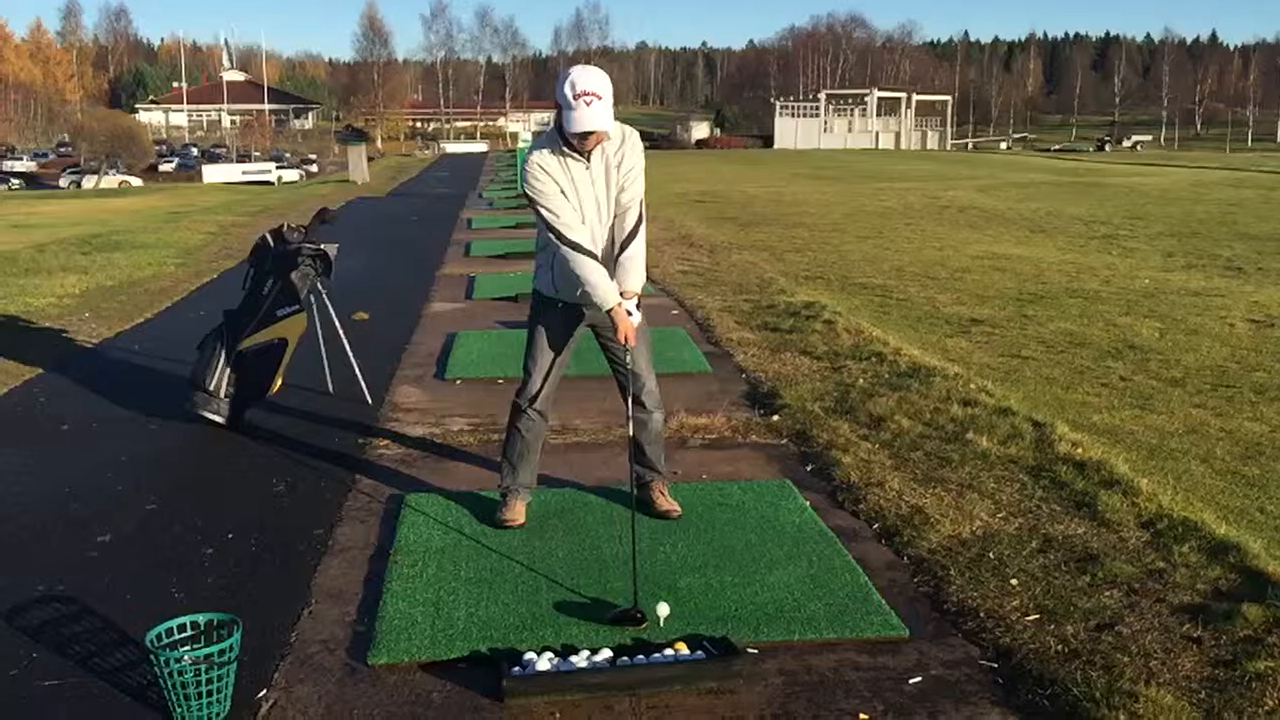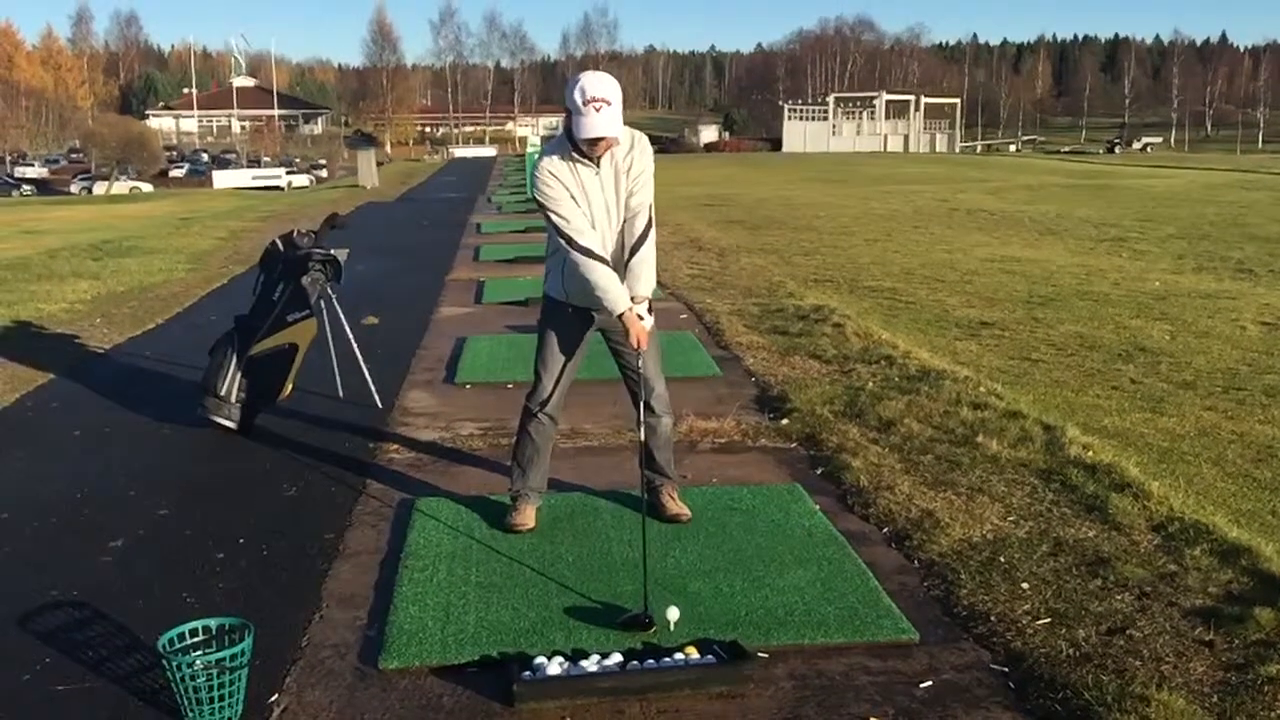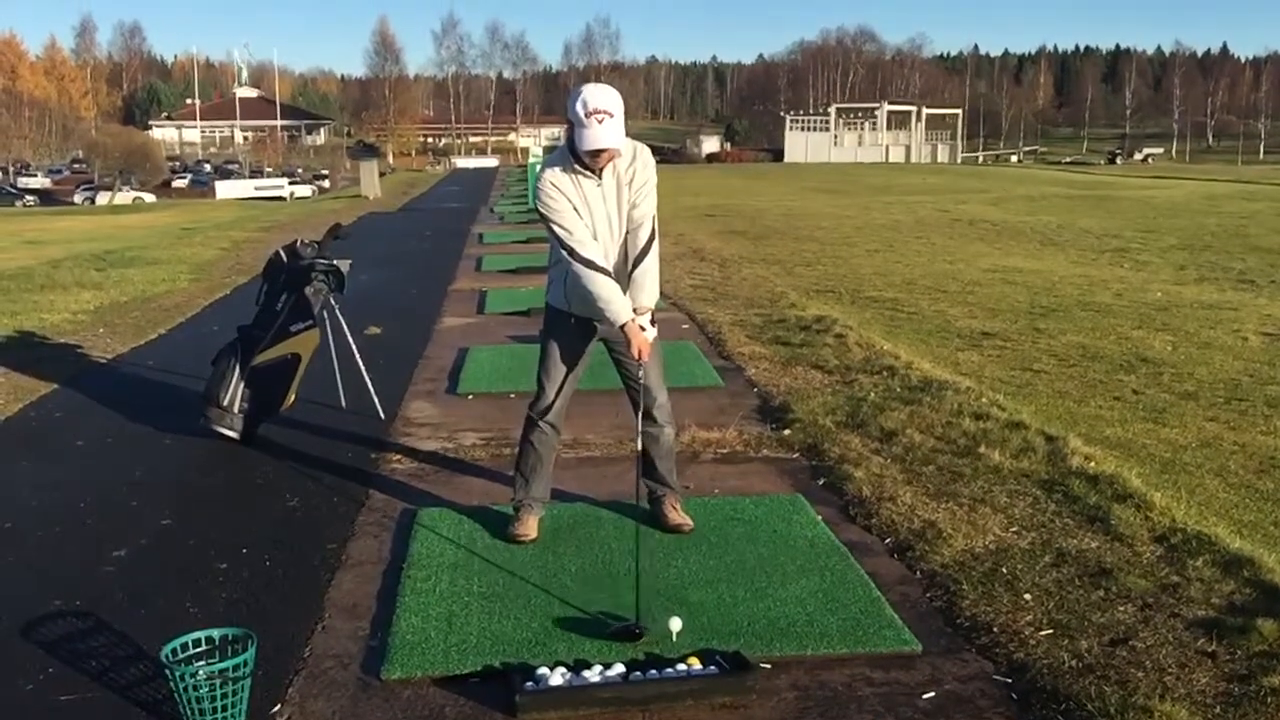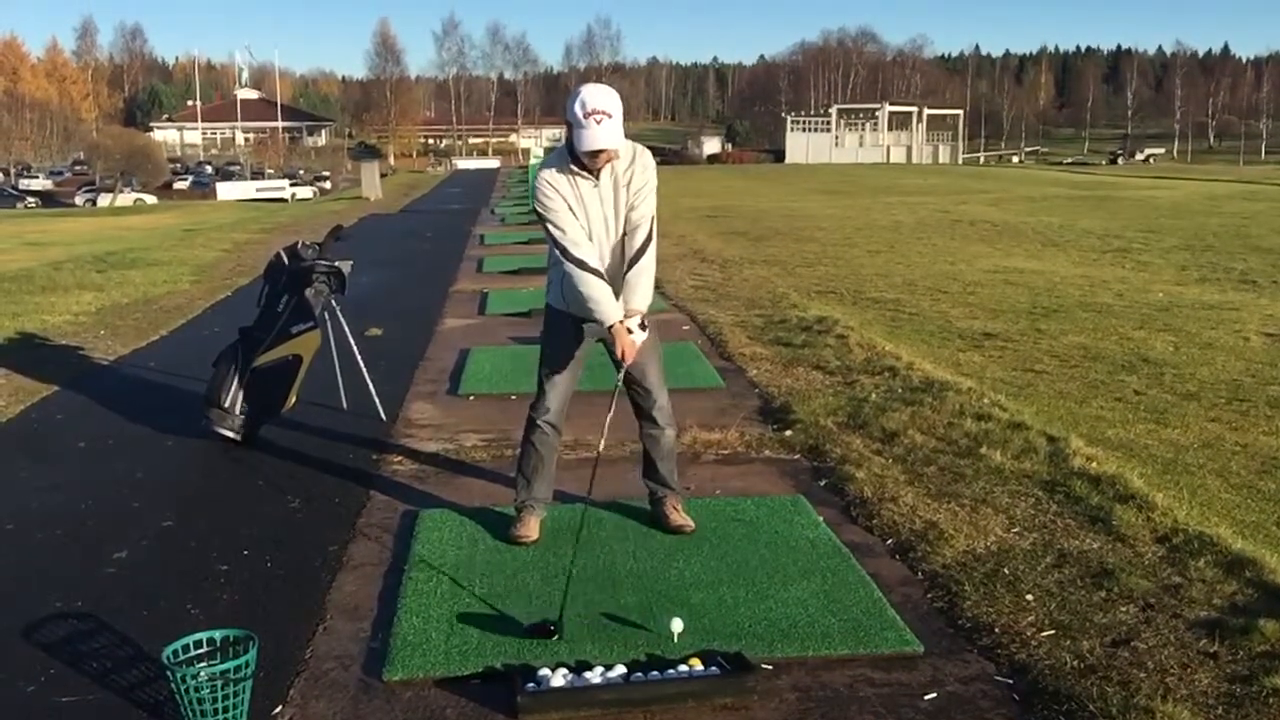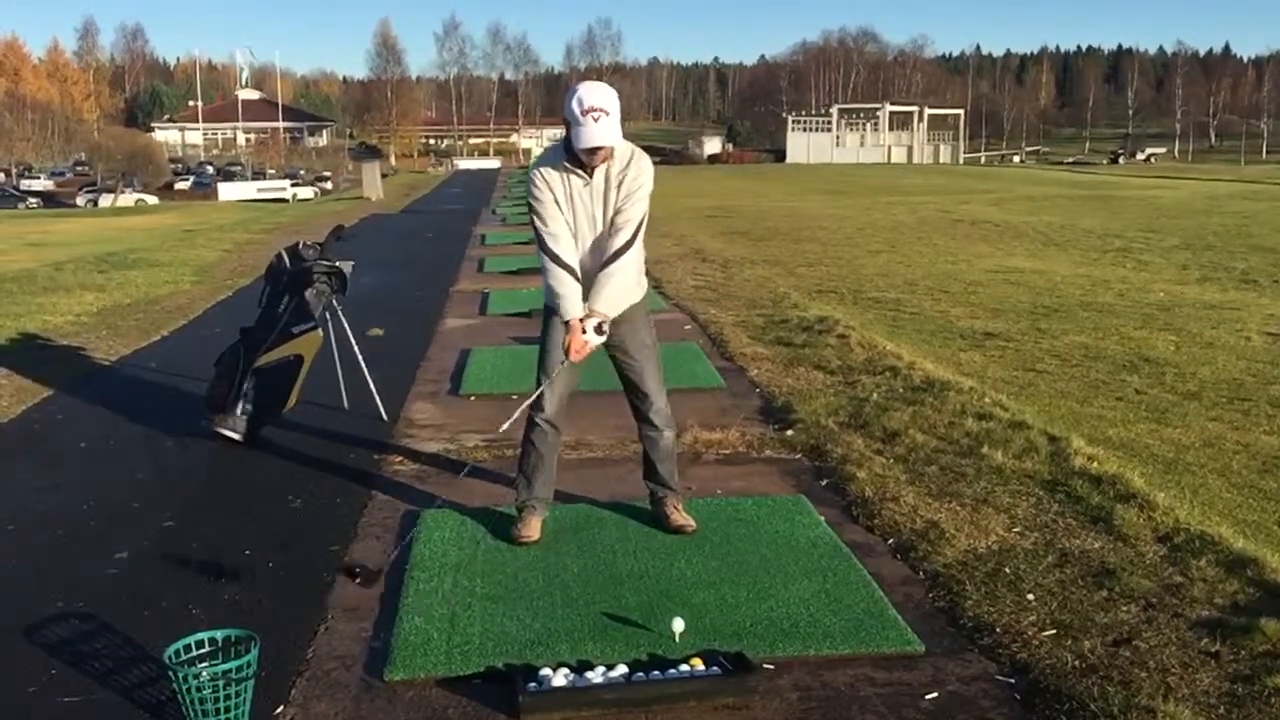
dt=1s
person 1, frame 1
left shoulder: (627, 143)
right shoulder: (540, 164)
left elbow: (631, 221)
right elbow: (571, 241)
left wrist: (629, 292)
right wrist: (610, 306)
left hip: (618, 292)
right hip: (559, 295)
left knee: (645, 389)
right knee: (534, 395)
left ankle: (651, 481)
right ankle: (516, 490)
person 1, frame 2
left shoulder: (636, 148)
right shoulder: (550, 170)
left elbow: (640, 226)
right elbow: (581, 245)
left wrist: (639, 298)
right wrist: (622, 310)
left hip: (628, 296)
right hip: (569, 299)
left knee: (654, 395)
right knee: (544, 399)
left ankle: (661, 485)
right ankle: (525, 494)
person 1, frame 3
left shoulder: (638, 159)
right shoulder: (552, 181)
left elbow: (643, 237)
right elbow: (583, 256)
left wrist: (641, 309)
right wrist: (624, 321)
left hip: (630, 307)
right hip: (572, 309)
left knee: (656, 404)
right knee: (546, 409)
left ankle: (664, 495)
right ankle: (528, 504)
person 1, frame 4
left shoulder: (638, 162)
right shoulder: (550, 180)
left elbow: (641, 242)
right elbow: (577, 258)
left wrist: (633, 313)
right wrist: (611, 323)
left hip: (628, 306)
right hip: (570, 308)
left knee: (656, 405)
right knee: (546, 410)
left ankle: (665, 496)
right ankle: (530, 505)
person 1, frame 5
left shoulder: (636, 165)
right shoulder: (545, 173)
left elbow: (623, 245)
right elbow: (555, 251)
left wrist: (598, 314)
right wrist: (573, 319)
left hip: (623, 303)
right hip: (566, 307)
left knee: (654, 404)
right knee: (545, 407)
left ankle: (665, 497)
right ankle: (531, 505)
